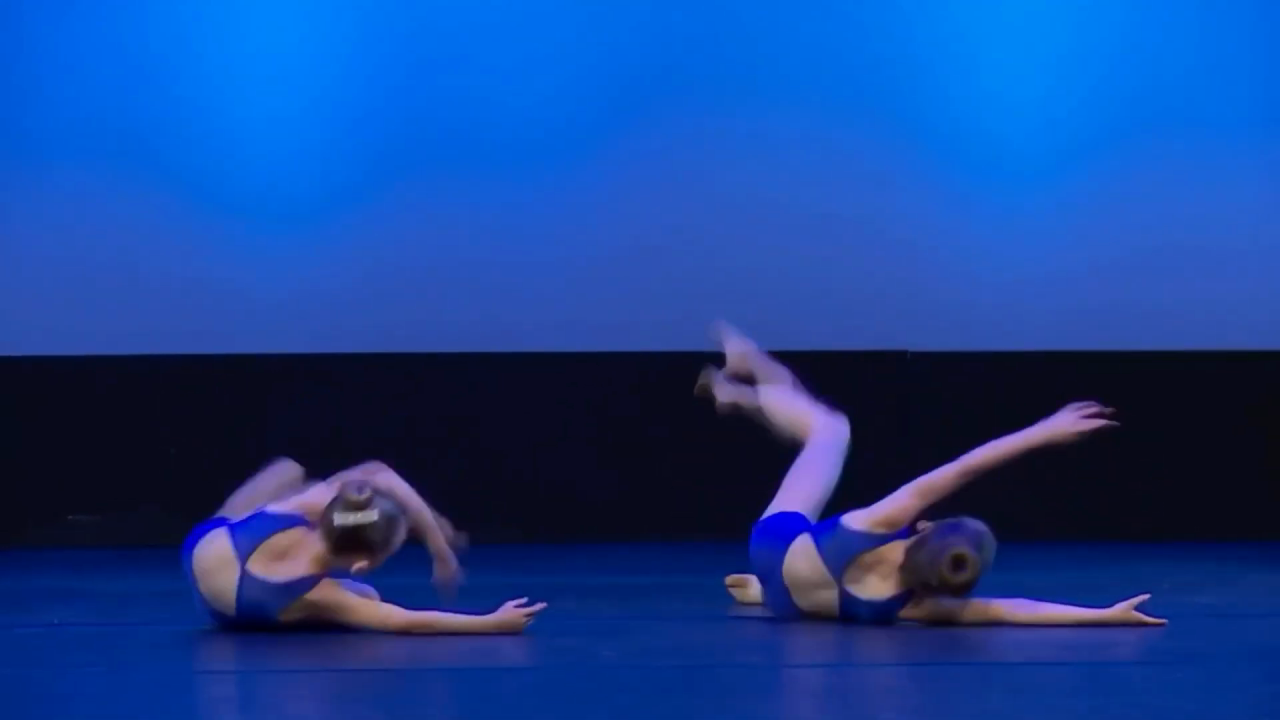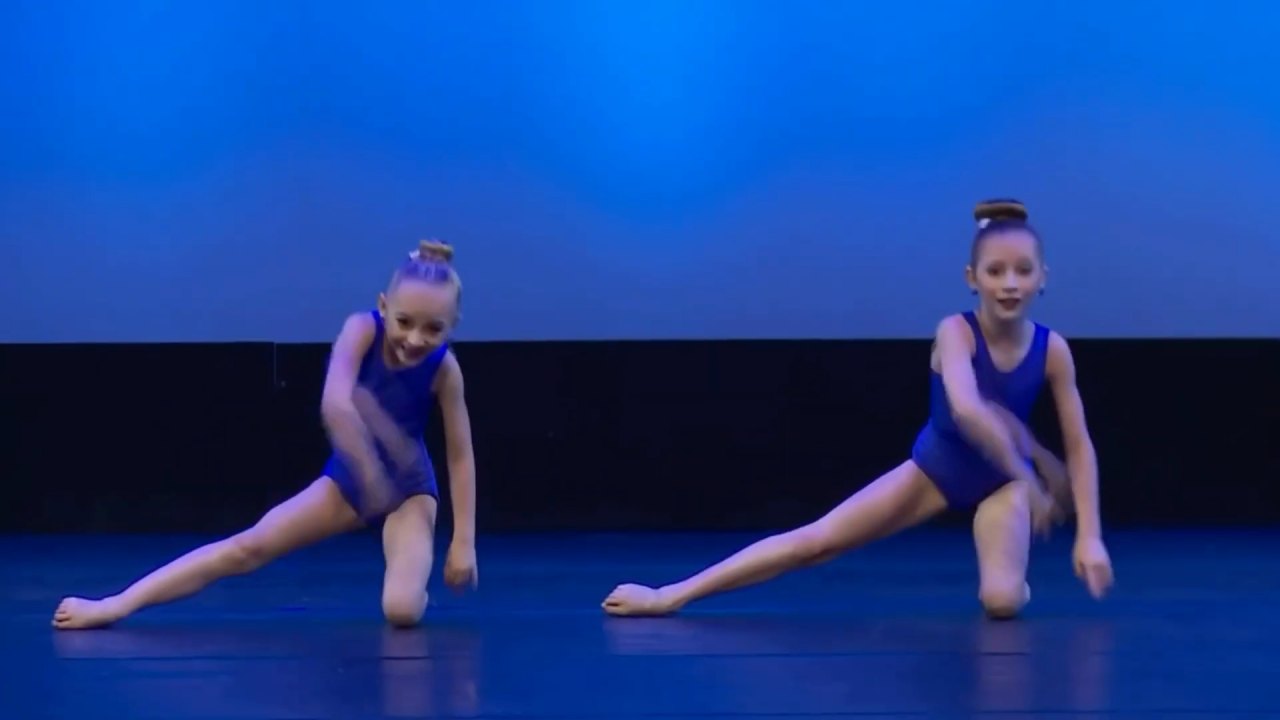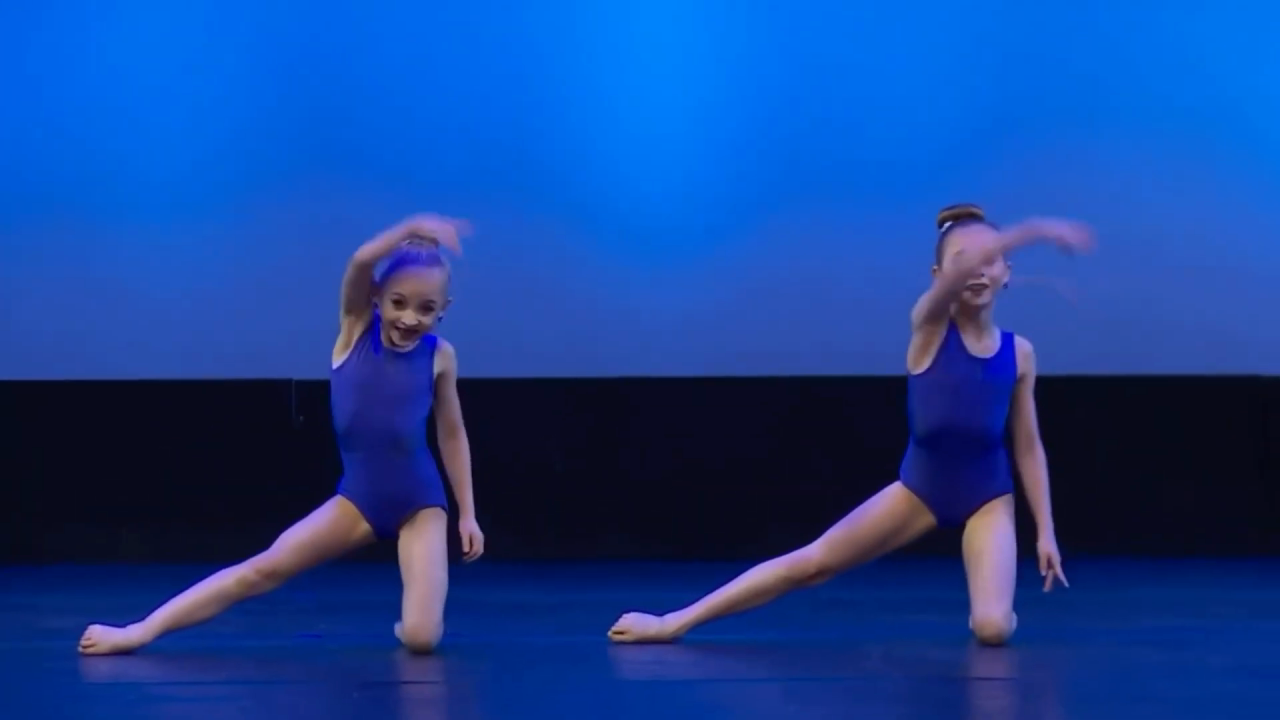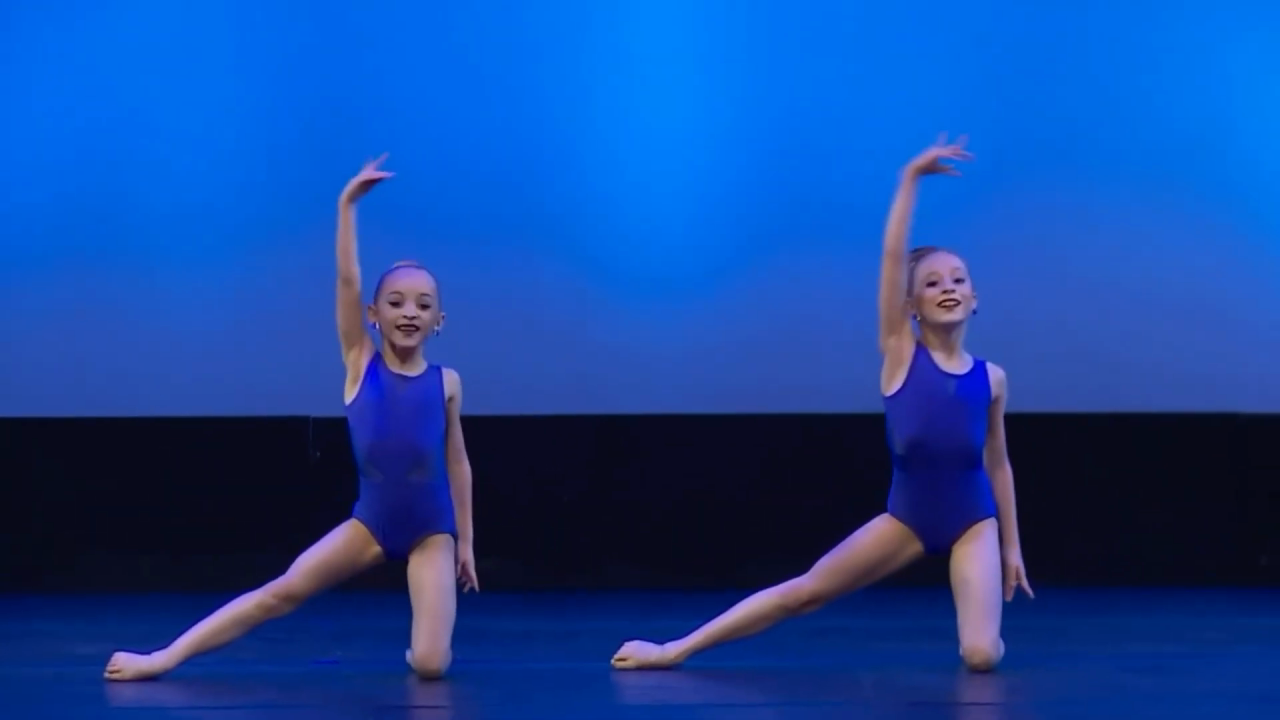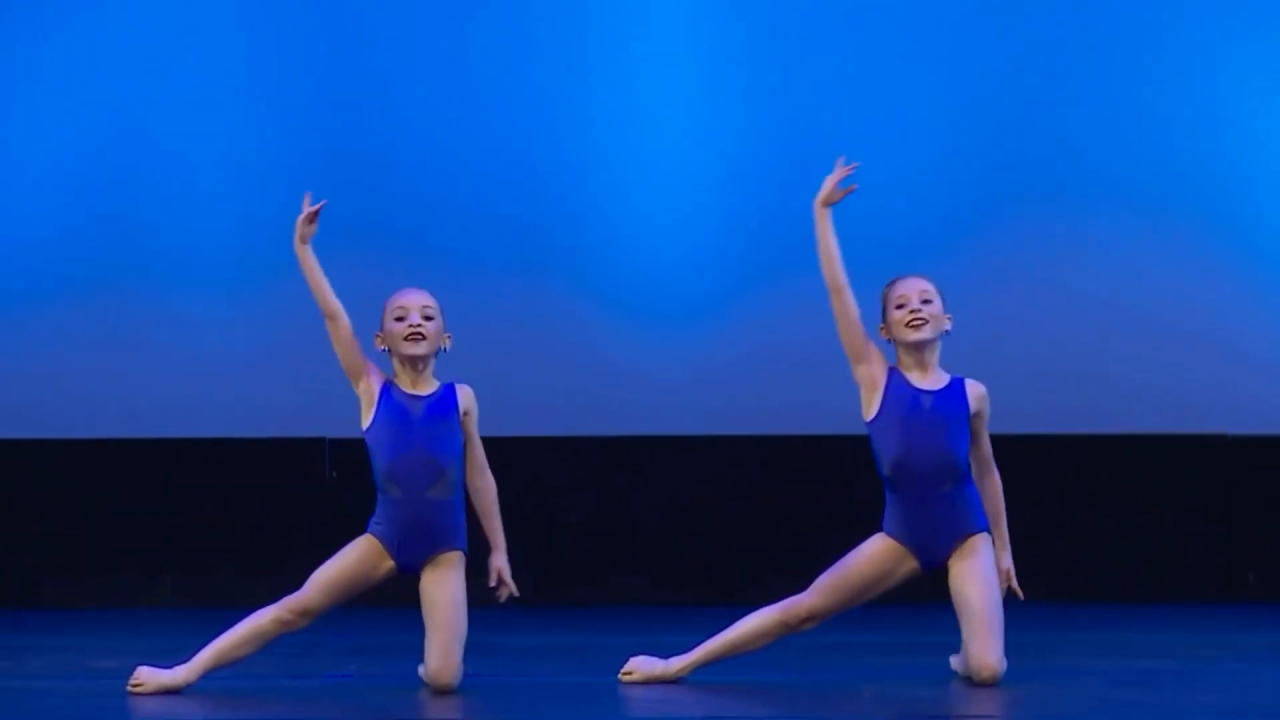
dt=0.5s
person 1, frame 1
left shoulder: (871, 532)
right shoulder: (908, 609)
left elbow: (950, 475)
right elbow: (1006, 611)
left wrist: (1039, 433)
right wrist: (1102, 616)
left hip: (780, 537)
left knee: (831, 429)
left ankle: (738, 394)
person 1, frame 2
left shoulder: (1052, 350)
right shoulder: (956, 332)
left elbow: (1078, 445)
right elbow: (966, 409)
left wrist: (1089, 535)
right wrist: (1026, 471)
left hip: (1002, 478)
right hip: (935, 467)
left knee: (1003, 599)
right knee: (815, 541)
left ankle: (1013, 577)
right ankle: (671, 595)
person 1, frame 3
left shoulder: (1018, 352)
right shoulder: (929, 327)
left elbow: (1028, 446)
right elbow: (960, 261)
left wrist: (1046, 531)
right wrist: (1034, 231)
left hip: (988, 495)
right hip: (919, 486)
left knee: (993, 628)
right knee: (810, 561)
left ankle: (991, 609)
right ankle: (678, 621)
person 1, frame 4
left shoulder: (992, 377)
right shoulder: (899, 353)
left elbow: (998, 462)
right elbow: (893, 255)
left wrist: (1012, 546)
right wrist: (911, 177)
left hip: (974, 523)
right hip: (906, 518)
left knee: (982, 655)
right knee: (804, 592)
left ankle: (982, 632)
right ankle: (674, 650)
person 1, frame 5
left shoulder: (971, 393)
right shoulder: (875, 378)
left elbow: (985, 471)
right elbow: (837, 290)
left wrist: (1003, 548)
right wrist: (821, 211)
left hip: (966, 537)
right hip: (901, 537)
left knee: (988, 668)
right knee: (801, 610)
left ankle: (963, 657)
person 2, frame 1
left shoulder: (308, 513)
right shoulder: (316, 595)
left elbow: (378, 474)
right elbow: (408, 621)
left wrist: (436, 538)
right wrist: (492, 621)
right knee: (368, 600)
person 2, frame 2
left shoulder: (444, 368)
right shoulder: (362, 329)
left elbow: (460, 455)
right elbow: (336, 401)
left wrist: (463, 542)
right wrist: (369, 466)
left hip: (409, 492)
right hip: (346, 479)
left knee: (403, 609)
right knee: (248, 547)
left ankle: (413, 587)
right ankle: (116, 605)
person 2, frame 3
left shoulder: (439, 355)
right shoulder: (356, 329)
left elbow: (453, 436)
right elbow: (360, 264)
left wrist: (468, 513)
right wrist: (408, 232)
left hip: (421, 505)
right hip: (358, 498)
left knee: (421, 637)
right knee: (264, 568)
left ankle: (414, 616)
right ankle: (141, 631)
person 2, frame 4
left shoulder: (446, 382)
right shoulder: (361, 364)
left elbow: (457, 462)
right elbow: (347, 282)
left wrist: (466, 542)
right wrist: (349, 203)
left hip: (433, 531)
right hip: (370, 522)
left knee: (431, 663)
right knee: (282, 592)
left ankle: (423, 640)
right ankle: (164, 657)
person 2, frame 5
left shoulder: (461, 398)
right shoulder: (371, 389)
left elbow: (478, 476)
right elbow: (334, 317)
left wrist: (498, 548)
right wrist: (303, 247)
left hip: (444, 548)
right hip: (385, 538)
left knee: (444, 678)
right knee: (297, 607)
left ankle: (431, 659)
right ankle: (185, 672)
